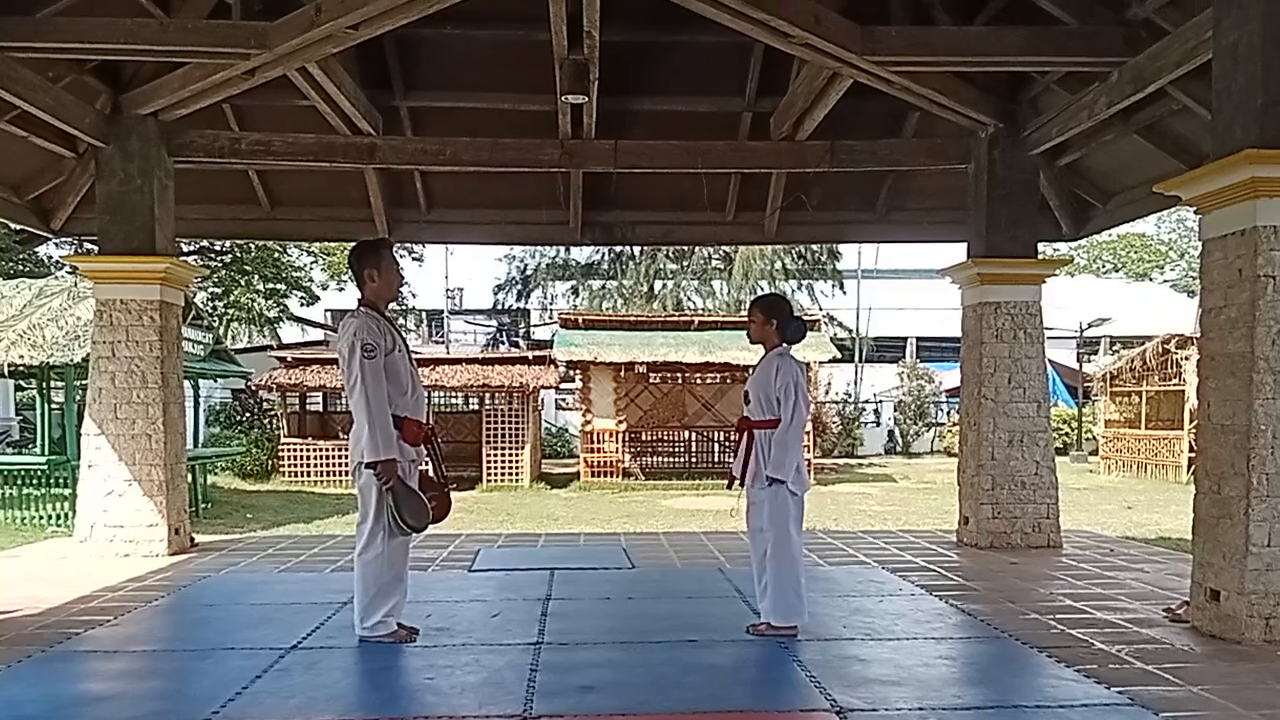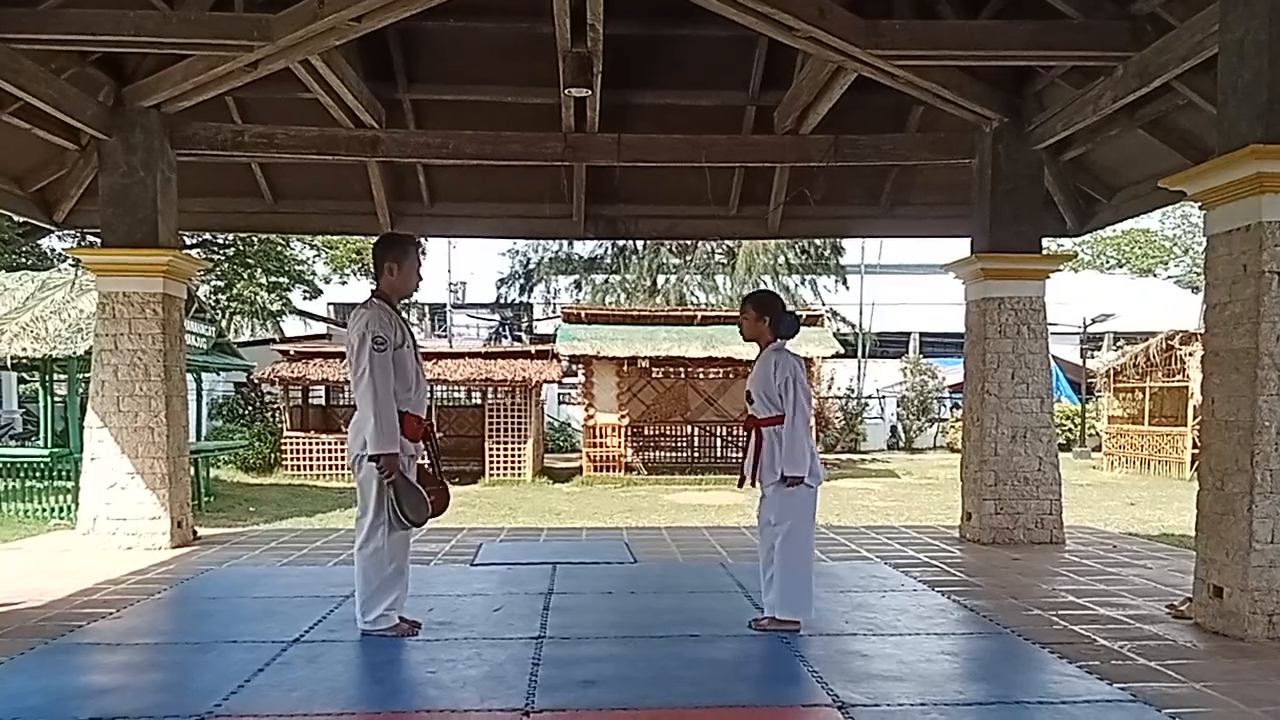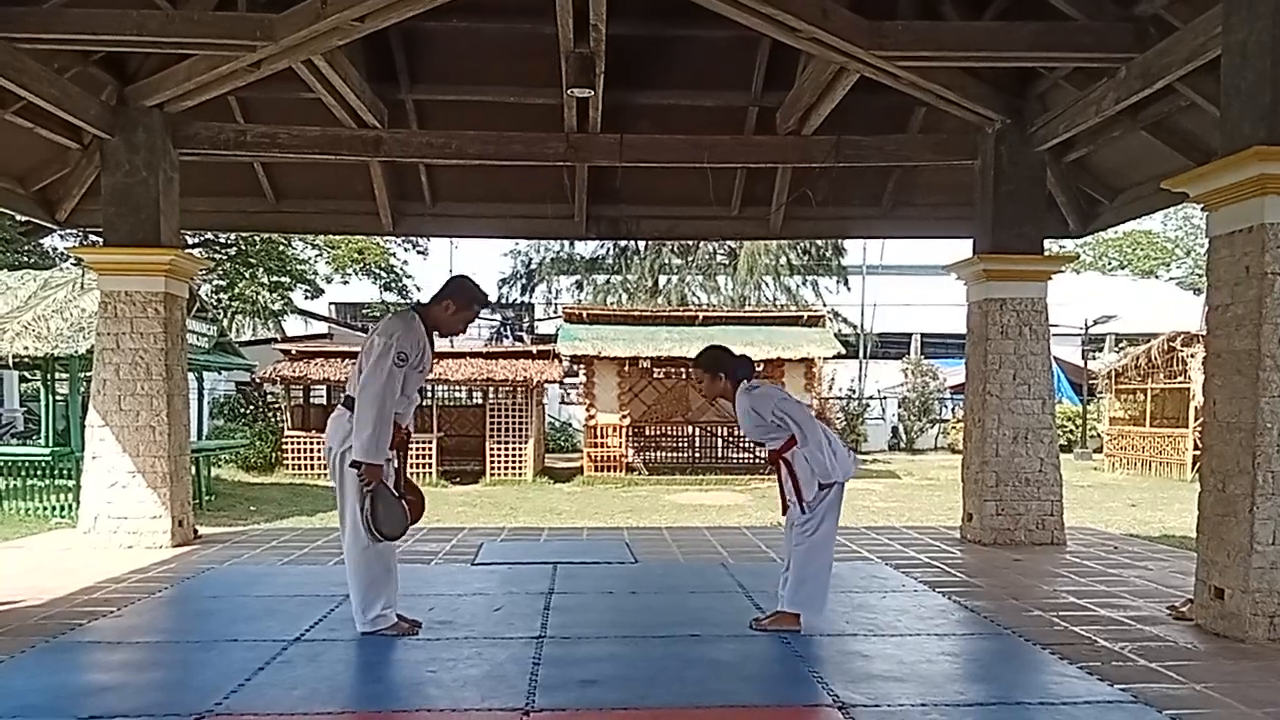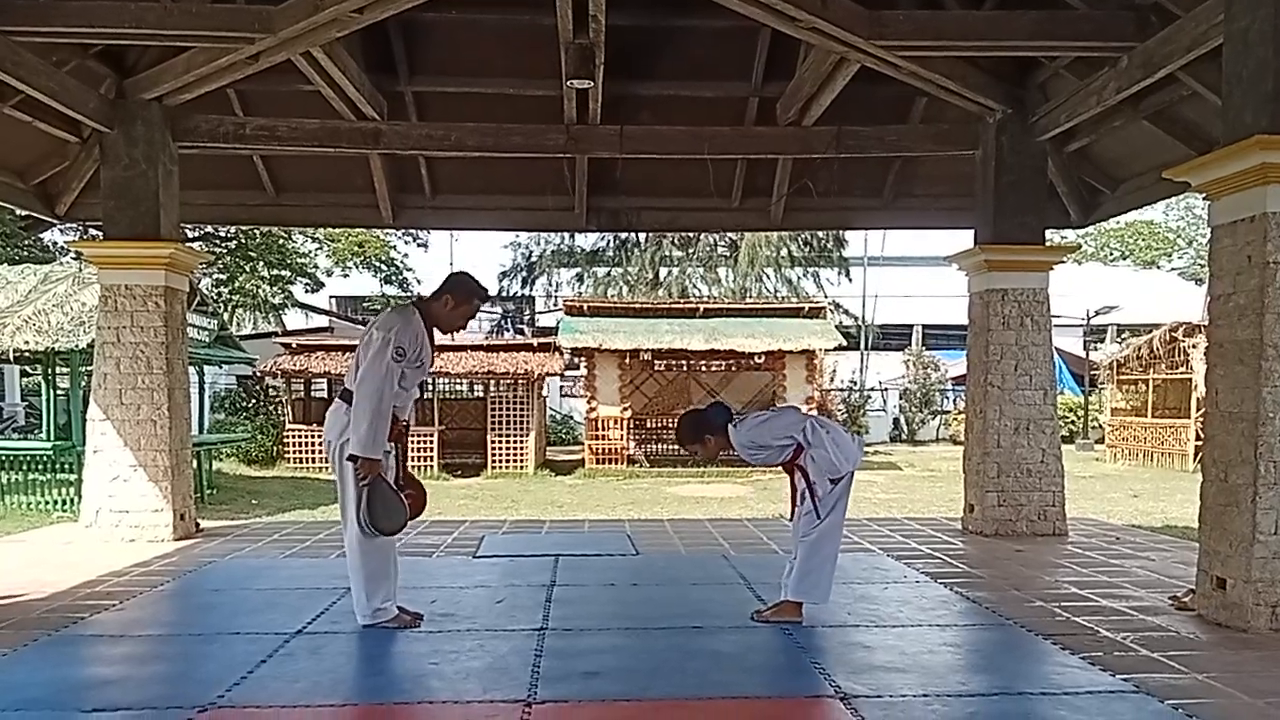
dt=0.4s
person 1, frame 1
left shoulder: (382, 325)
right shoulder: (361, 328)
right elbow: (368, 398)
right wrist: (384, 456)
left hip: (399, 444)
right hip: (383, 447)
left knee: (394, 535)
right knee: (379, 535)
left ankle: (385, 617)
right ankle: (373, 624)
person 1, frame 2
left shoulder: (391, 317)
right shoulder: (372, 320)
right elbow: (374, 391)
right wrist: (386, 450)
left hip: (398, 438)
right hip: (381, 440)
left knee: (395, 529)
right knee: (379, 530)
left ankle: (386, 611)
right ankle: (376, 618)
person 1, frame 3
left shoulder: (418, 333)
right shoulder: (403, 333)
right elbow: (375, 397)
left wrist: (381, 454)
right wrist: (371, 458)
left hip: (371, 437)
right hip: (357, 435)
right knee: (365, 529)
left ankle: (382, 609)
right ankle: (374, 617)
person 1, frame 4
left shoulder: (418, 328)
right shoulder: (401, 327)
right elbow: (373, 392)
left wrist: (379, 450)
right wrist: (368, 453)
left hip: (374, 431)
right hip: (357, 428)
left ankle: (384, 602)
right ankle: (375, 610)
person 2, frame 1
left shoulder: (786, 367)
right shoulder: (769, 364)
left elbow: (792, 422)
left wrist: (777, 470)
left hip: (776, 468)
right hip: (761, 467)
left knee: (780, 540)
right knee: (764, 539)
left ankle: (784, 618)
right ankle: (775, 614)
person 2, frame 2
left shoulder: (782, 362)
right shoulder: (767, 359)
left elbow: (798, 415)
left wrist: (795, 468)
left hip: (790, 463)
right hip: (774, 463)
left knee: (789, 536)
right knee: (773, 535)
left ankle: (788, 614)
right ankle: (780, 610)
person 2, frame 3
left shoulder: (751, 400)
right shoulder: (744, 398)
left elbow: (801, 424)
left wrist: (819, 474)
left hip: (818, 469)
right hip: (804, 470)
left knee: (808, 538)
right knee: (798, 538)
left ankle: (792, 613)
right ankle: (789, 608)
person 2, frame 4
left shoulder: (745, 437)
right shoulder: (739, 433)
left elbow: (795, 421)
right elbow: (786, 417)
left hip: (829, 459)
right hip: (817, 462)
left knee: (814, 533)
right knee: (805, 532)
left ankle: (793, 605)
right ankle: (790, 599)
